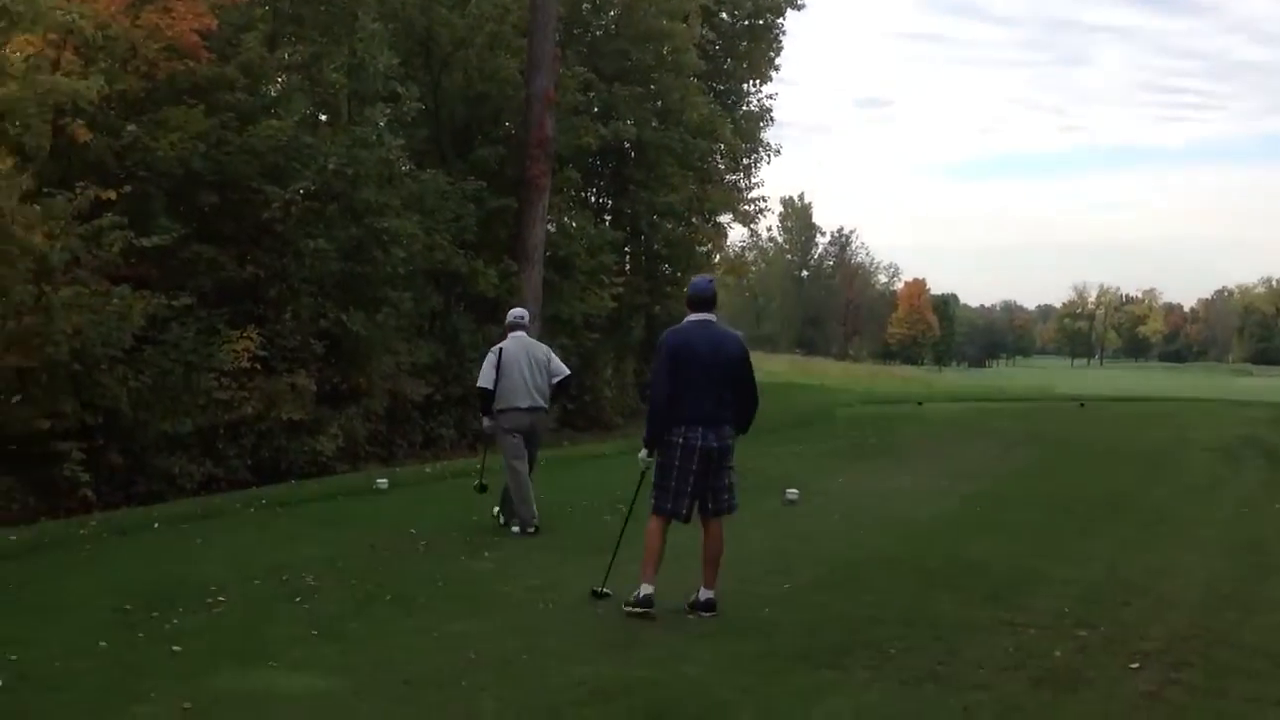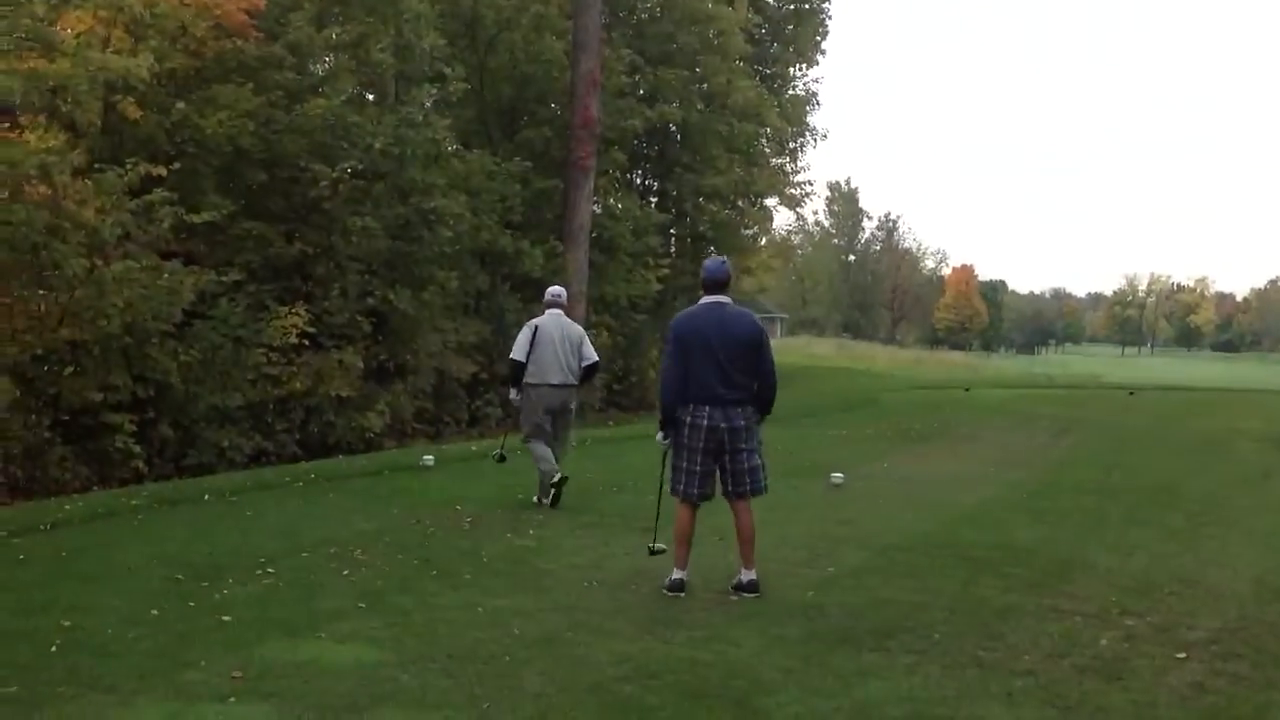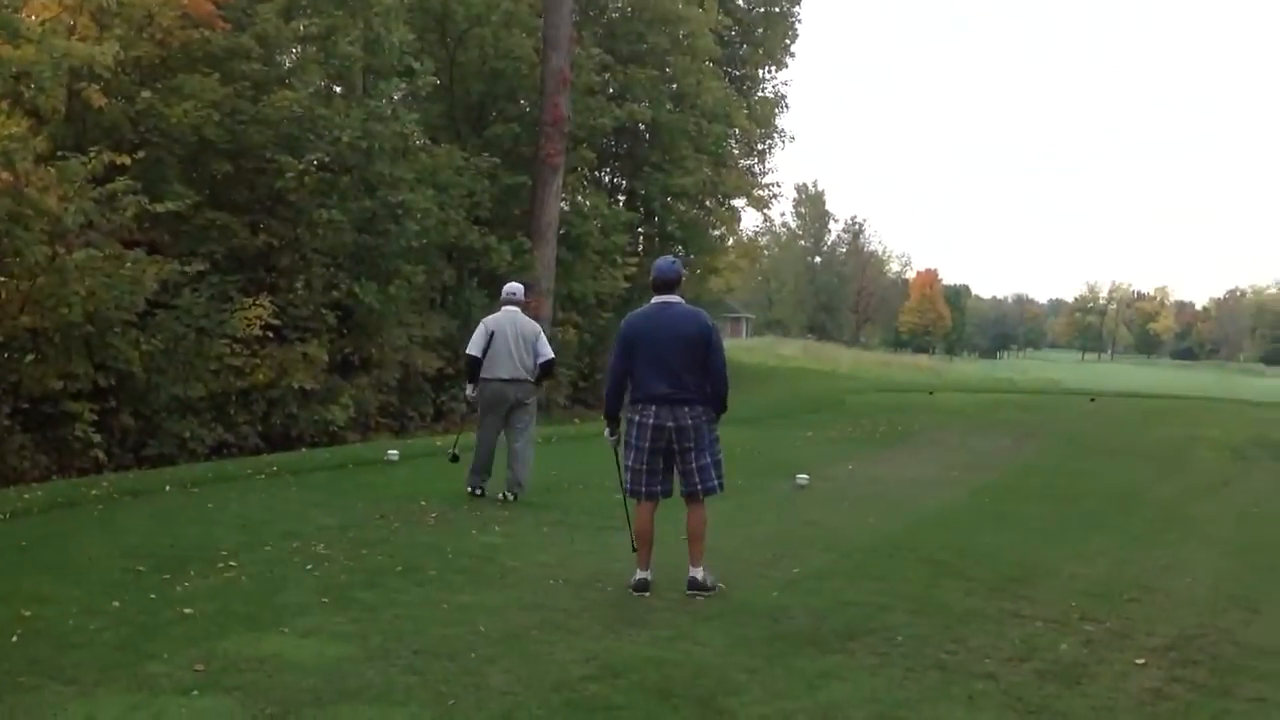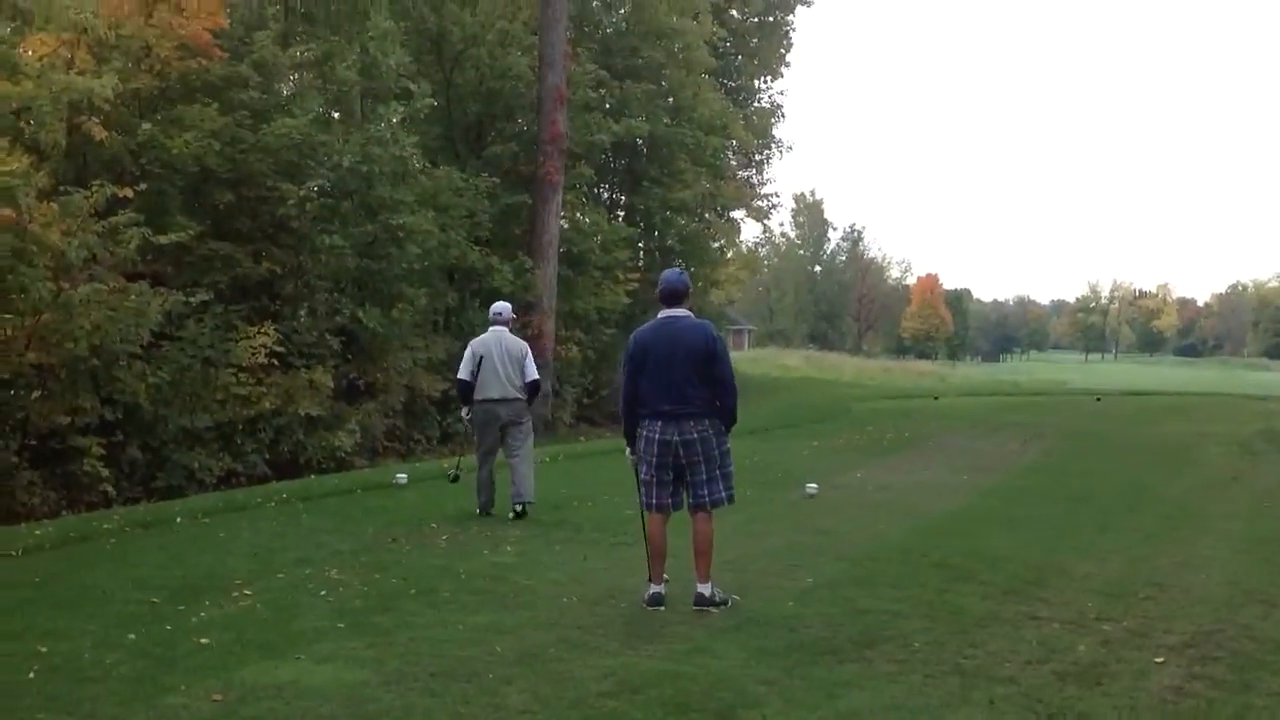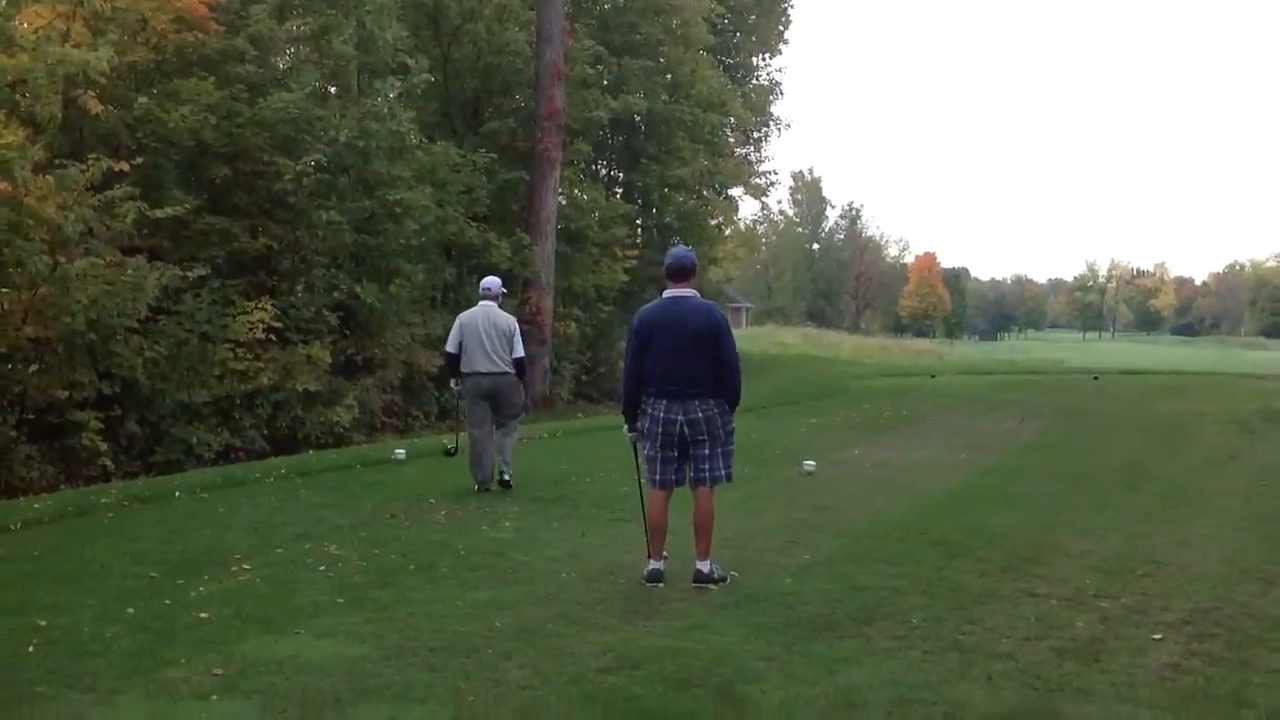
dt=0.3s
person 1, frame 1
left shoulder: (673, 339)
right shoulder: (733, 341)
left elbow: (660, 396)
right elbow: (749, 396)
left wrist: (650, 442)
right wrist: (736, 430)
left hip: (682, 435)
right hip: (720, 436)
left knee: (660, 514)
right knee: (713, 518)
left ankle: (646, 590)
right ankle: (707, 594)
person 1, frame 2
left shoulder: (683, 322)
right shoulder: (749, 322)
left elbow: (671, 378)
right elbow: (767, 377)
left wrist: (666, 423)
right wrist: (759, 414)
left hip: (696, 416)
right hip: (738, 417)
left knee: (687, 500)
right knee: (741, 500)
left ankle: (678, 574)
right ankle: (749, 575)
person 1, frame 3
left shoulder: (633, 322)
right shoulder: (700, 320)
left elbow: (617, 375)
right elbow: (718, 373)
left wrist: (612, 420)
right wrist: (715, 413)
left hip: (646, 415)
right hip: (692, 414)
left knee: (646, 499)
right knee: (695, 497)
left ankle: (642, 574)
right ankle: (697, 573)
person 1, frame 4
left shoulder: (640, 337)
right shoulder: (706, 332)
left elbow: (629, 392)
right elbow: (726, 386)
left wrist: (631, 438)
right wrist: (725, 426)
left hip: (655, 430)
right hip: (700, 429)
left knee: (657, 513)
right knee: (702, 511)
left ankle: (656, 589)
right ankle: (704, 589)
person 1, frame 5
left shoulder: (646, 316)
right shoulder: (711, 313)
left elbow: (632, 371)
right elbow: (730, 366)
left wrist: (630, 417)
right wrist: (729, 407)
left hip: (659, 410)
right hip: (705, 409)
left knee: (658, 489)
right knee: (704, 489)
left ankle: (655, 565)
right ankle: (703, 566)
person 2, frame 1
left shoulder: (498, 351)
right shoulder: (542, 350)
left elbow: (485, 388)
right elbow: (564, 378)
left wrist: (487, 415)
right wrist: (546, 400)
left hip: (508, 416)
right hip: (537, 415)
left knee: (517, 467)
right knee: (523, 466)
left ankle: (527, 521)
right ankle: (507, 511)
person 2, frame 2
left shoulder: (533, 326)
right shoulder: (577, 330)
left elbow: (517, 361)
right elbow: (593, 364)
left wrist: (514, 387)
right wrist: (575, 382)
left hip: (537, 391)
right hip: (566, 393)
left knee: (536, 438)
right knee: (557, 443)
left ankle: (553, 476)
right ankle: (547, 493)
person 2, frame 3
left shoulder: (488, 322)
right shoulder: (533, 327)
left elbow: (472, 356)
right elbow: (548, 362)
left wrist: (471, 383)
right wrist: (534, 382)
left hip: (492, 387)
right hip: (523, 389)
left knee: (486, 437)
right knee: (520, 440)
left ankle: (477, 484)
right ankle: (513, 490)
person 2, frame 4
left shoulder: (476, 344)
right shoulder: (520, 345)
left elbow: (463, 380)
right elbow: (534, 382)
left wrist: (466, 405)
right wrist: (526, 402)
left hip: (485, 408)
right hip: (516, 407)
left knee: (485, 458)
right knee: (520, 456)
left ankle: (485, 506)
right ankle: (520, 502)
person 2, frame 5
left shoulder: (464, 319)
right shoulder: (509, 320)
left elbow: (451, 353)
right elbow: (519, 358)
left wrist: (454, 377)
right wrist: (520, 381)
left hip: (474, 381)
right hip: (505, 381)
left knee: (479, 431)
right knee: (506, 428)
left ankle: (483, 481)
right ankle: (505, 472)
